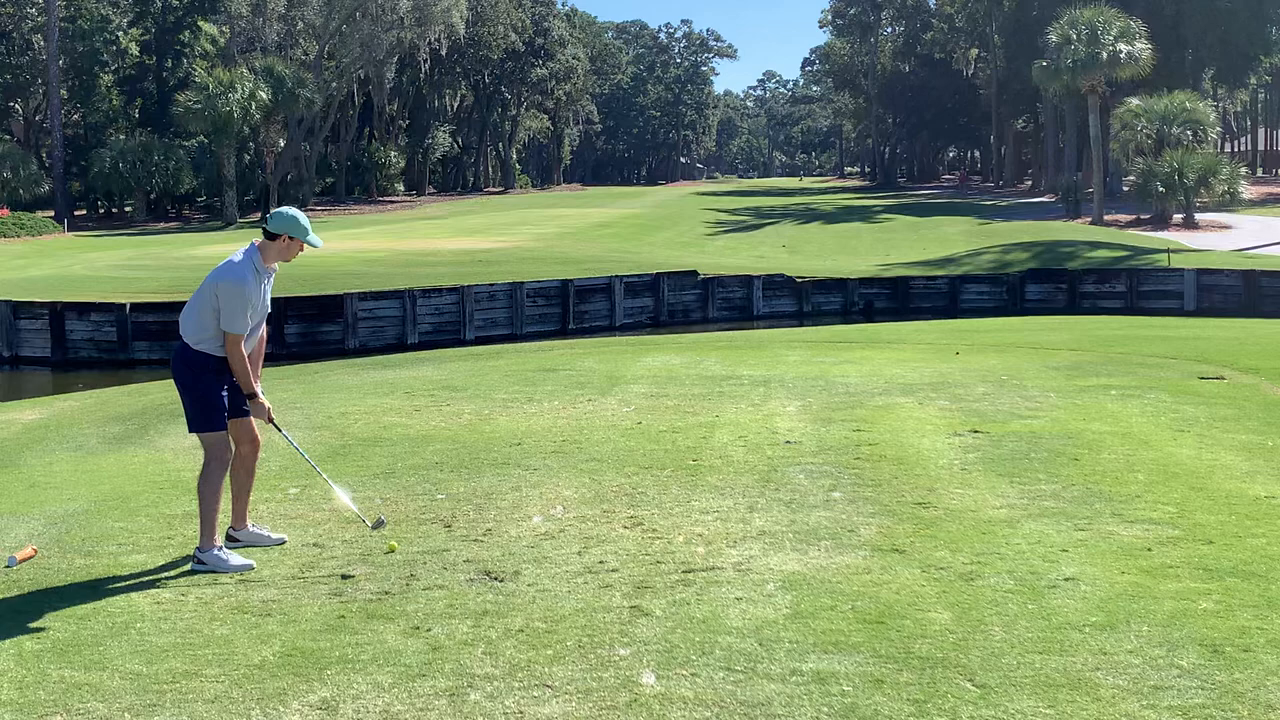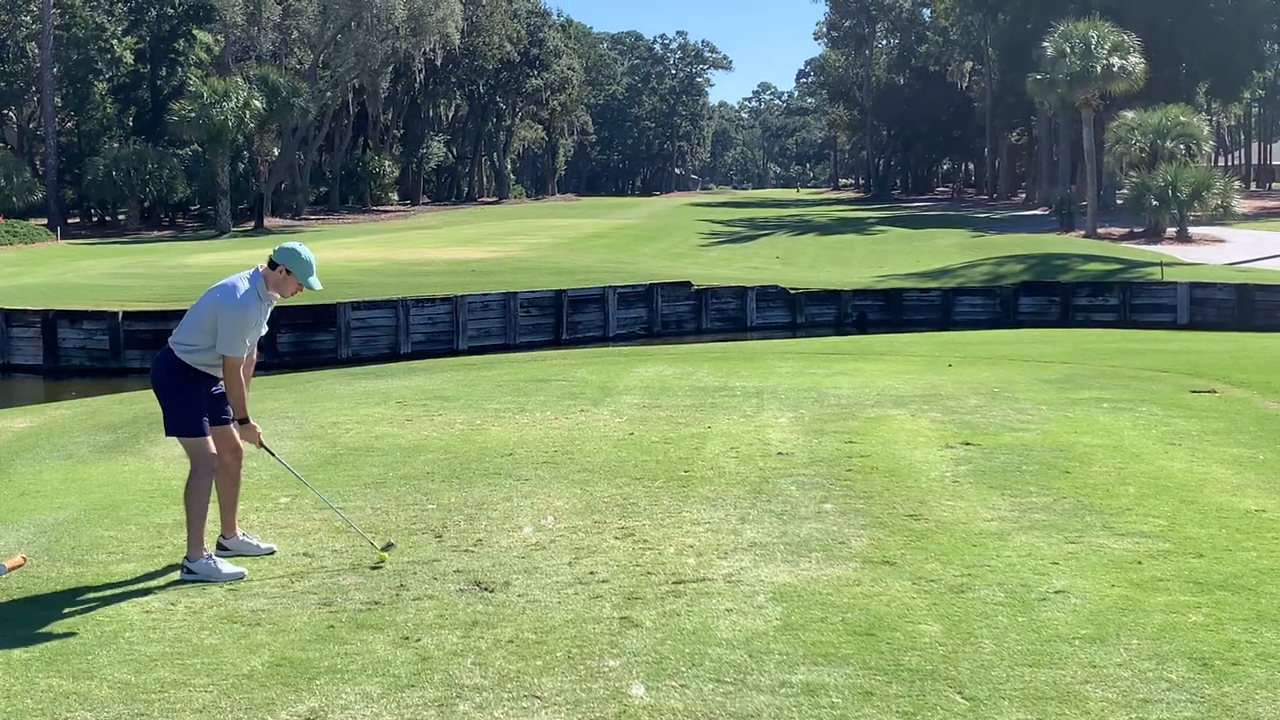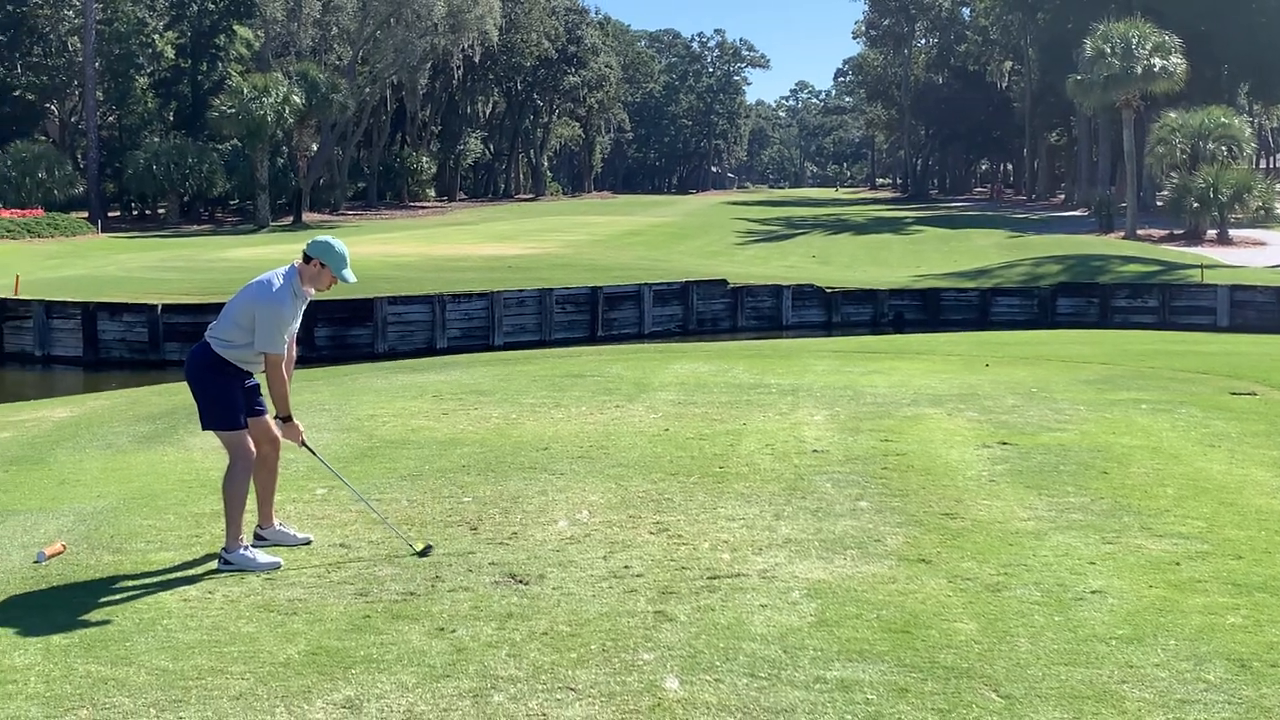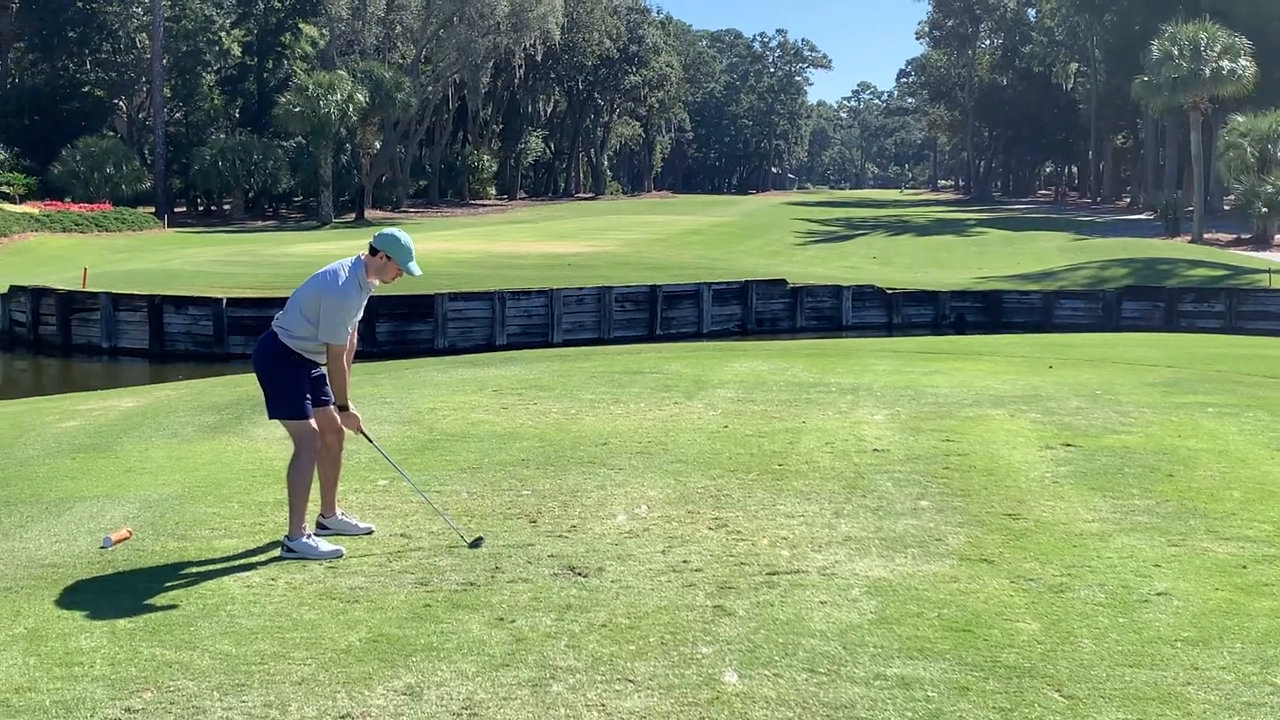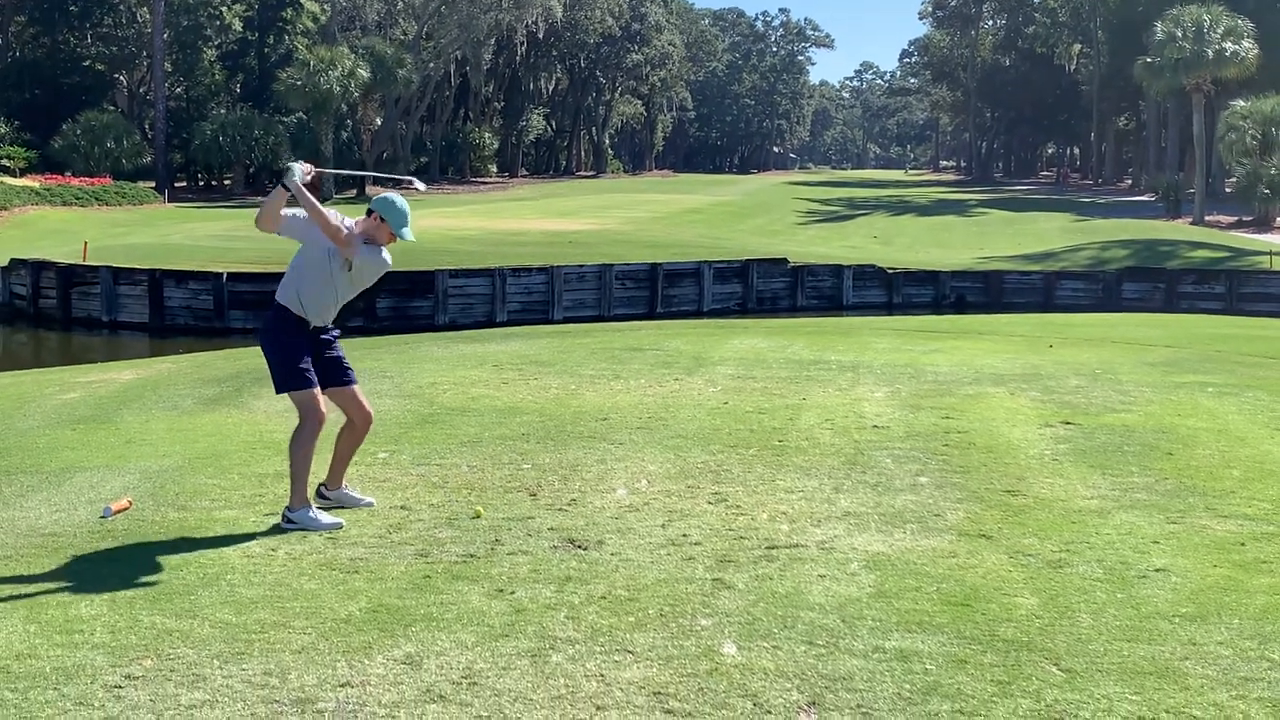
dt=1s
person 1, frame 1
left shoulder: (264, 268)
right shoulder: (239, 279)
left elbow: (259, 329)
right elbow: (233, 347)
left wrist: (256, 382)
right wrist: (253, 396)
left hip: (223, 364)
right hip: (199, 364)
left knee: (249, 443)
right knee: (219, 454)
left ankle: (240, 528)
right ankle: (207, 549)
person 1, frame 2
left shoulder: (263, 293)
right shoulder: (240, 302)
left elbow: (249, 353)
right elbow: (233, 369)
left wrist: (239, 411)
right wrist: (244, 420)
left hip: (203, 374)
right hip: (177, 374)
left knee: (232, 452)
right knee: (205, 460)
left ankle: (230, 536)
right ankle: (195, 558)
person 1, frame 3
left shoulder: (299, 289)
right shoulder: (276, 299)
left elbow: (288, 349)
right elbow: (274, 367)
left wrist: (282, 412)
right wrist: (287, 418)
left hip: (236, 368)
right hip: (212, 367)
left knee: (270, 443)
right knee: (244, 454)
left ankle: (267, 526)
right ankle: (233, 549)
person 1, frame 4
left shoulder: (362, 278)
right shoulder: (342, 291)
left elbow: (350, 339)
right elbow: (336, 357)
left wrist: (343, 397)
right wrist: (344, 407)
left hip: (303, 357)
right hip: (279, 357)
left knee: (333, 433)
right knee: (309, 442)
left ankle: (329, 516)
right ankle: (296, 537)
person 1, frame 5
left shoulder: (378, 259)
right shoulder: (314, 223)
left elbow: (339, 237)
right elbow: (264, 223)
left wrist: (298, 189)
right wrist: (285, 186)
left hip: (321, 333)
right hip: (285, 328)
left knee: (361, 416)
right knee: (314, 413)
left ankle: (333, 487)
right ankle: (297, 509)
